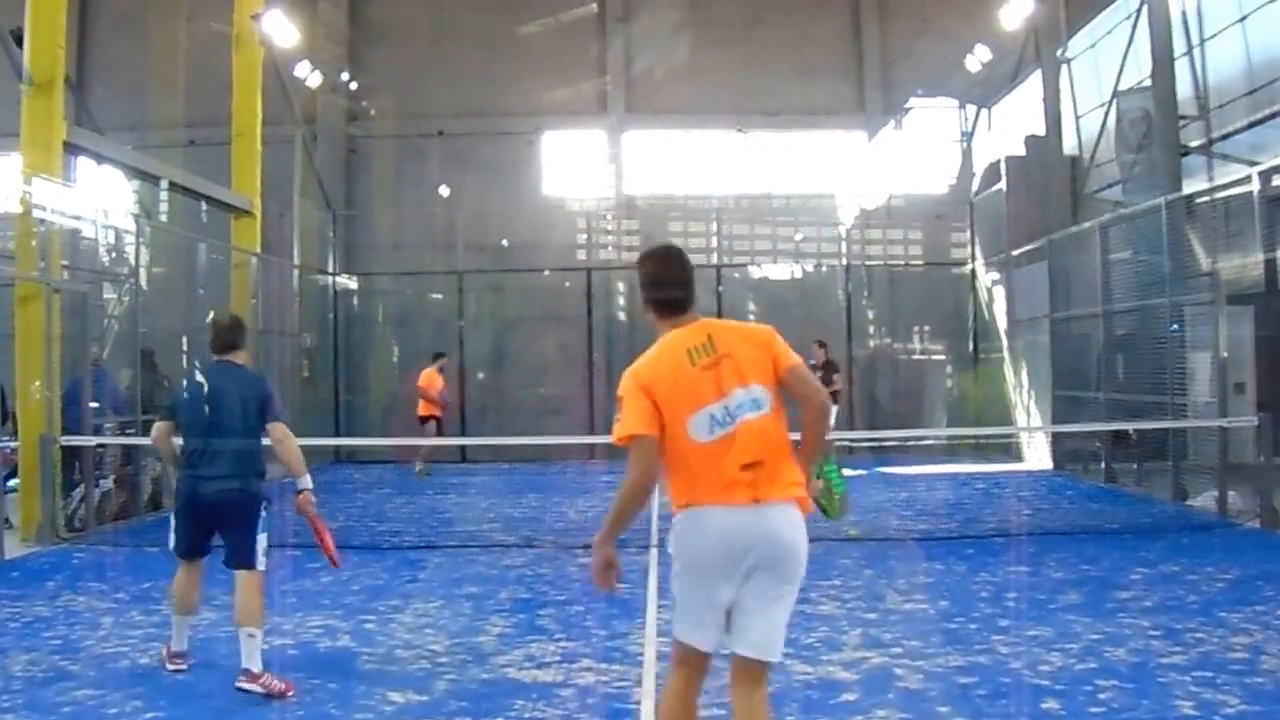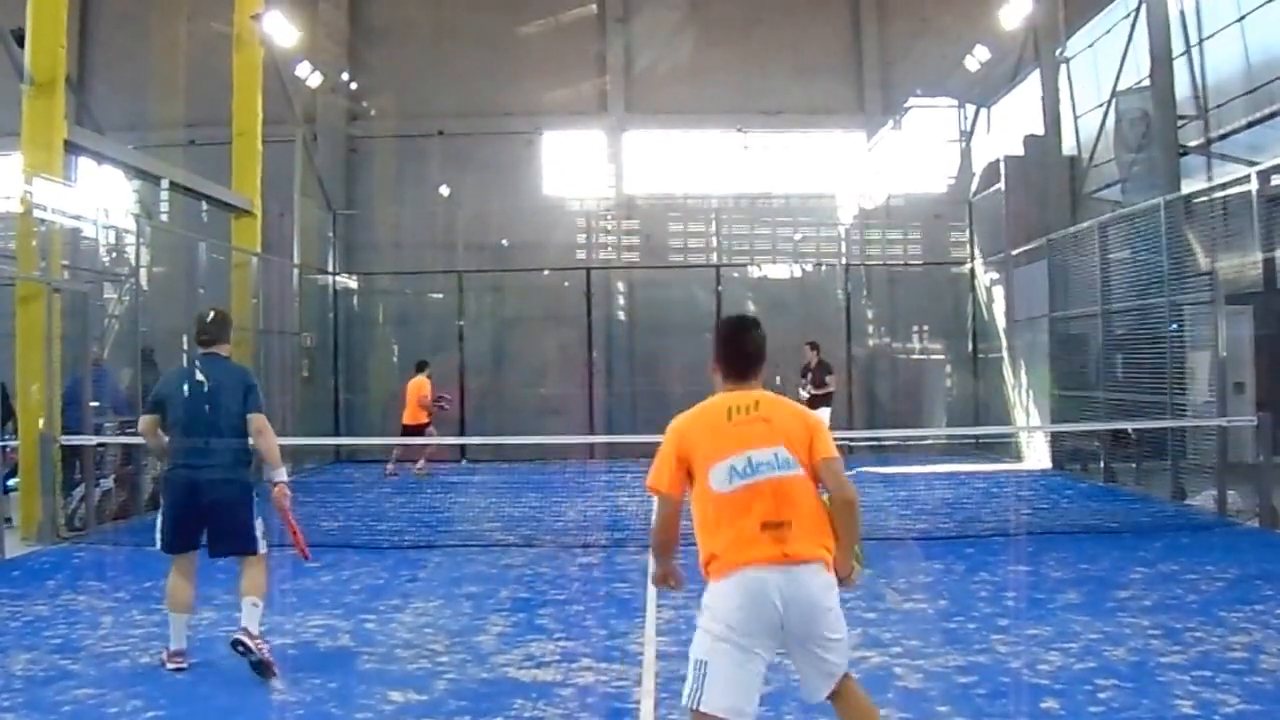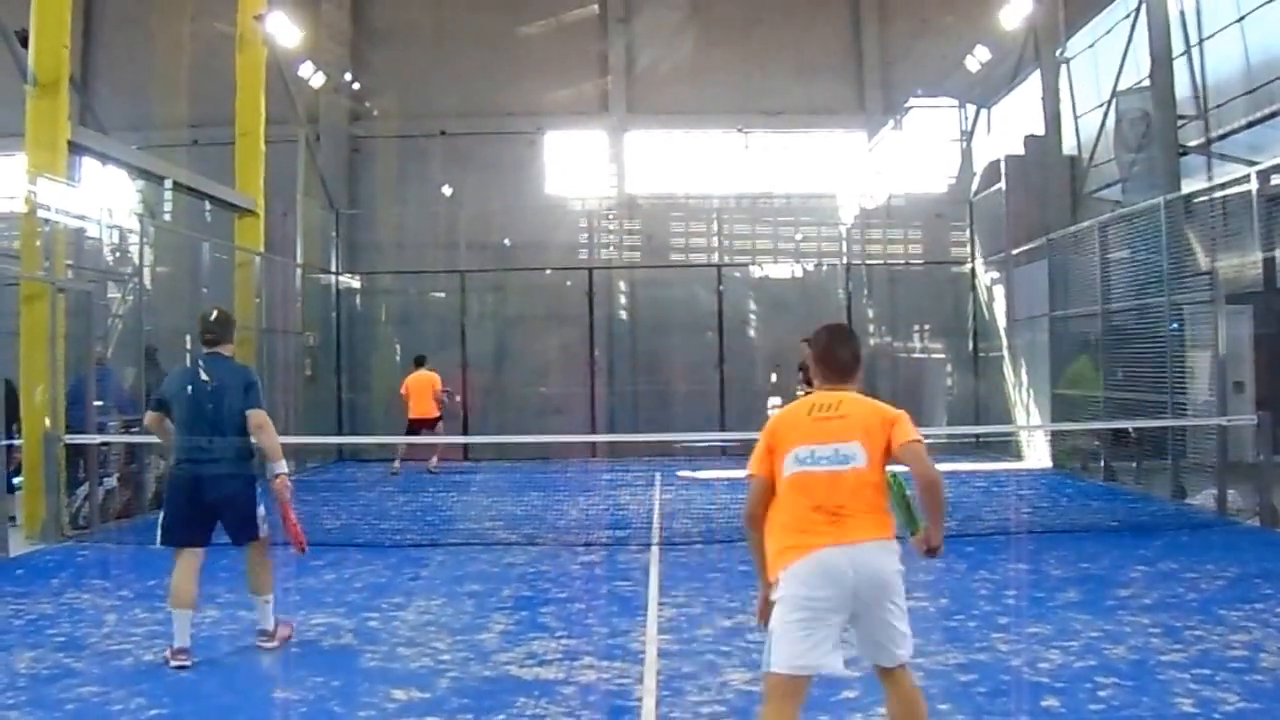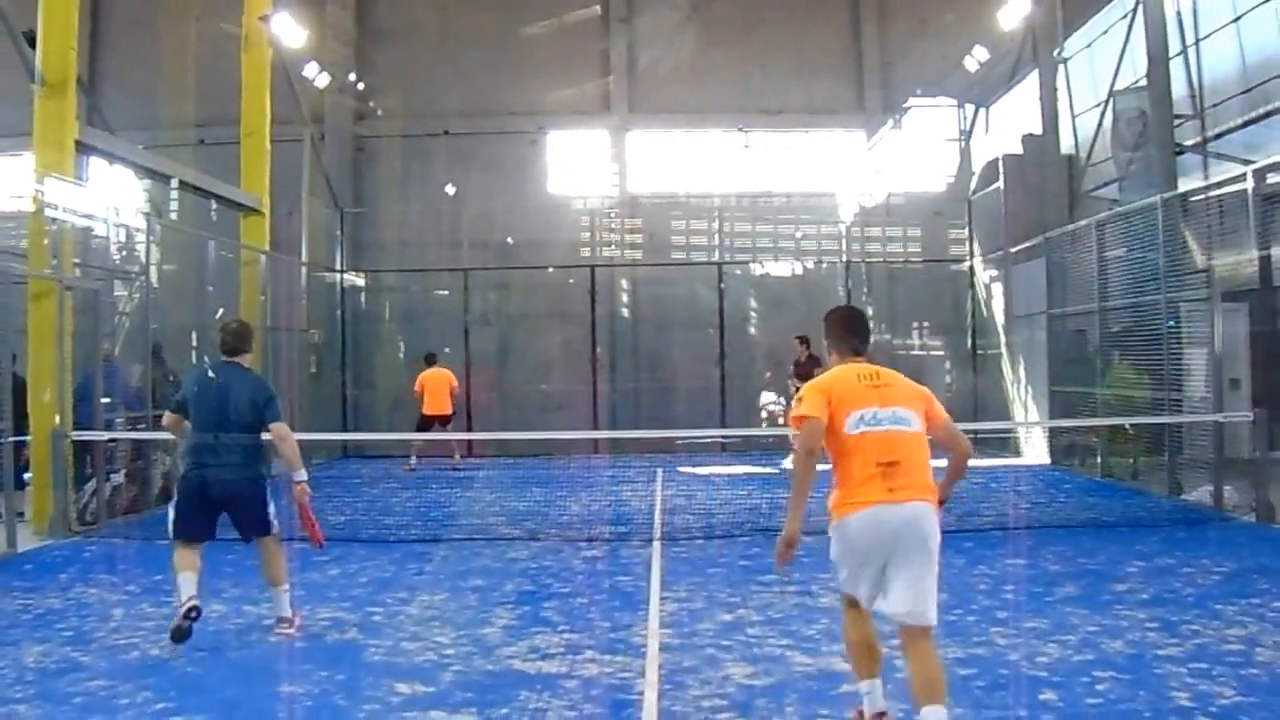
dt=0.2s
person 1, frame 1
left shoulder: (642, 375)
right shoulder: (758, 336)
left elbow: (643, 477)
right elbow: (817, 402)
left wrist: (604, 542)
right wrist: (803, 468)
left hip: (706, 525)
right hip: (781, 521)
left knee: (688, 663)
right knee: (750, 680)
person 1, frame 2
left shoulder: (685, 430)
right shoulder: (802, 418)
left elbow: (665, 527)
right elbow: (843, 497)
left wrist: (662, 566)
right wrist: (846, 558)
left hip: (739, 587)
right hip: (808, 578)
right knee: (839, 686)
person 1, frame 3
left shoulder: (779, 421)
right shoulder: (887, 416)
left elbow: (755, 510)
right elbow: (928, 477)
left wrist: (766, 584)
right wrist: (933, 534)
left hip: (806, 566)
right hip: (872, 556)
right knee: (894, 672)
person 1, frame 4
left shoulder: (821, 386)
right shoulder: (913, 388)
left elbow: (809, 445)
right elbow: (961, 449)
left wrist: (794, 520)
right wrist: (942, 492)
left hip: (860, 517)
right hip: (917, 514)
left knee: (855, 604)
right knee: (918, 639)
person 2, frame 1
left shoulder: (189, 384)
right shoulder: (255, 384)
left elbow: (158, 435)
right elbow: (280, 437)
left wrist: (181, 465)
right wrist: (304, 484)
left hip: (193, 489)
right hip: (242, 491)
left knee: (189, 565)
right knee: (248, 577)
left ankle: (177, 651)
right ankle: (252, 670)
person 2, frame 2
left shoulder: (172, 380)
right shoulder: (241, 377)
left elbow: (146, 428)
right elbow: (260, 429)
right wrist: (279, 478)
left hip: (183, 483)
right hip: (232, 483)
left knee: (182, 564)
right knee: (254, 560)
left ankle: (176, 651)
right ankle: (249, 631)
person 2, frame 3
left shoulder: (177, 378)
right shoulder: (243, 376)
left elbow: (152, 422)
right elbow: (259, 424)
right wrist: (279, 470)
left hip: (187, 478)
right hip: (234, 477)
left knee: (187, 559)
right knee: (257, 548)
left ankle: (180, 647)
right ankle: (267, 629)
person 2, frame 4
left shoulder: (196, 379)
right shoulder: (258, 386)
left elbow: (170, 422)
right elbow: (282, 435)
right wrist: (299, 478)
left hip: (198, 478)
right hip: (245, 479)
left knee: (186, 545)
right knee: (268, 541)
left ankle: (188, 600)
right ankle: (284, 616)
